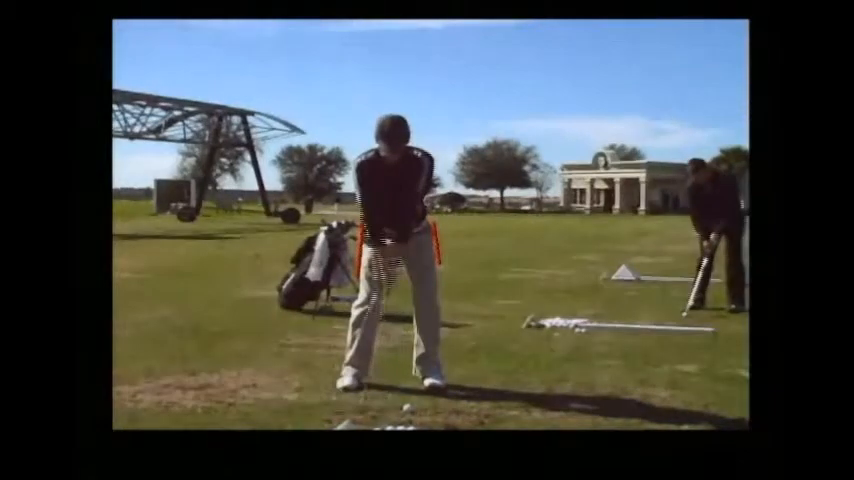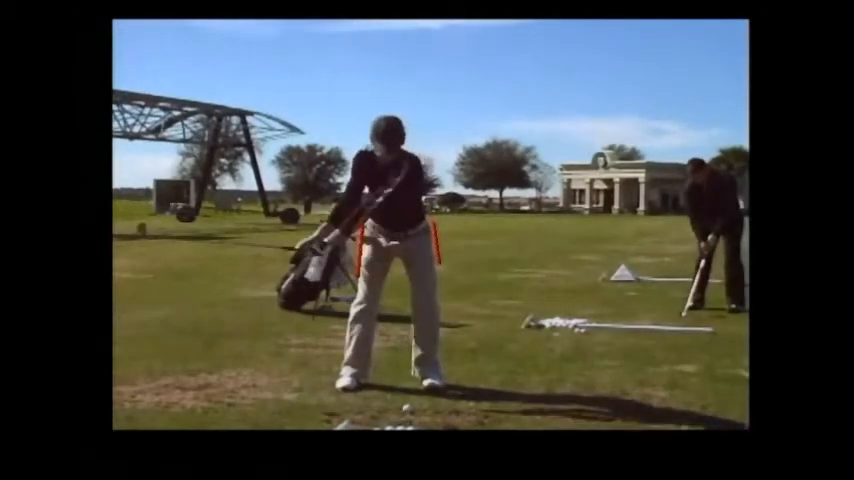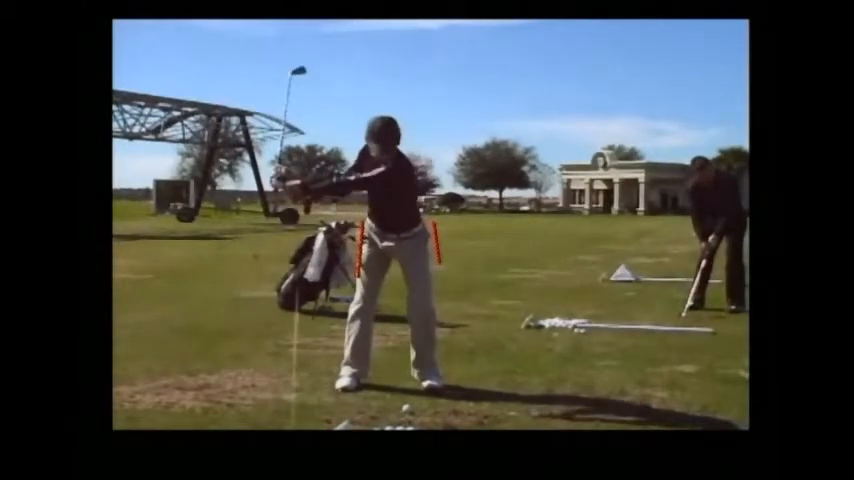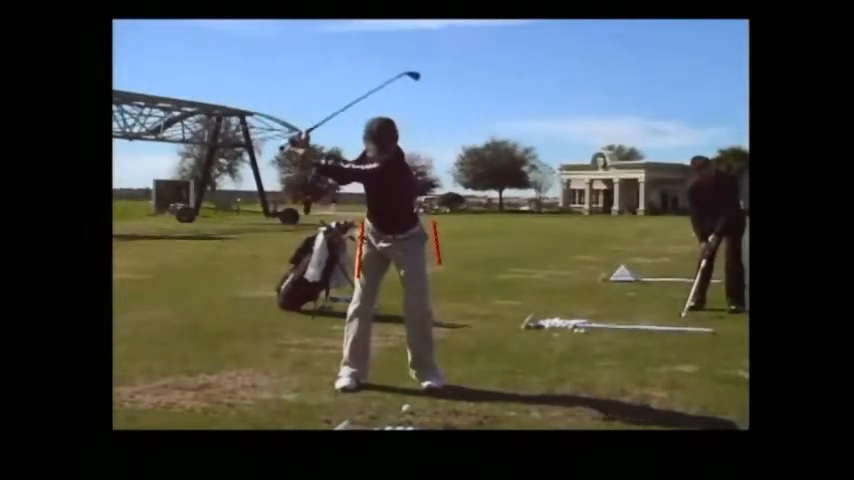
dt=0.7s
person 1, frame 1
left shoulder: (422, 161)
right shoulder: (365, 164)
left elbow: (412, 206)
right elbow: (369, 212)
left wrist: (397, 253)
right wrist: (380, 257)
left hip: (415, 233)
right hip: (379, 235)
left knee: (427, 299)
right knee: (367, 299)
left ankle: (429, 367)
right ankle: (354, 368)
person 1, frame 2
left shoulder: (411, 166)
right shoulder: (363, 159)
left elbow: (380, 202)
right elbow: (351, 198)
left wrist: (338, 233)
right wrist: (322, 231)
left hip: (413, 235)
right hip: (378, 233)
left knee: (426, 301)
right knee: (365, 301)
left ankle: (428, 368)
right ankle: (353, 369)
person 1, frame 3
left shoulder: (399, 168)
right shoulder: (367, 154)
left elbow: (353, 184)
right elbow: (346, 182)
left wrist: (306, 188)
right wrist: (308, 187)
left hip: (409, 237)
right hip: (375, 233)
left knee: (421, 303)
right knee: (362, 301)
left ankle: (426, 369)
right ankle: (352, 369)
person 1, frame 4
left shoulder: (394, 168)
right shoulder: (375, 154)
left elbow: (347, 173)
right elbow: (346, 173)
left wrist: (312, 160)
left hip: (406, 238)
right hip: (374, 233)
left knee: (418, 304)
right knee: (362, 302)
left ankle: (426, 370)
right ankle: (352, 370)
person 2, frame 1
left shoulder: (728, 180)
right shoulder: (693, 187)
left elbow: (732, 210)
right elbow: (695, 214)
left wrist: (718, 232)
right wrist: (704, 238)
left hip: (732, 221)
right hip: (708, 223)
left knee: (733, 259)
right knee: (704, 259)
left ankle: (736, 301)
right ankle: (698, 299)
person 2, frame 2
left shoulder: (726, 181)
right shoulder: (691, 187)
left elbow: (730, 211)
right elbow: (693, 215)
left wrist: (716, 234)
right wrist: (701, 239)
left hip: (731, 221)
right hip: (707, 223)
left knee: (732, 259)
right knee: (703, 259)
left ankle: (736, 301)
right ankle: (697, 299)
person 2, frame 3
left shoulder: (729, 181)
right shoulder: (694, 186)
left elbow: (731, 212)
right elbow: (696, 214)
left wrist: (717, 234)
right wrist: (702, 239)
left hip: (734, 221)
right hip: (711, 221)
left knee: (733, 259)
right knee: (705, 258)
left ankle: (736, 301)
right ankle: (697, 298)
person 2, frame 4
left shoulder: (728, 181)
right shoulder: (694, 186)
left elbow: (730, 211)
right elbow: (695, 214)
left wrist: (717, 234)
right wrist: (702, 239)
left hip: (733, 221)
right hip: (710, 222)
left knee: (732, 259)
right knee: (705, 258)
left ankle: (736, 301)
right ankle: (698, 299)
